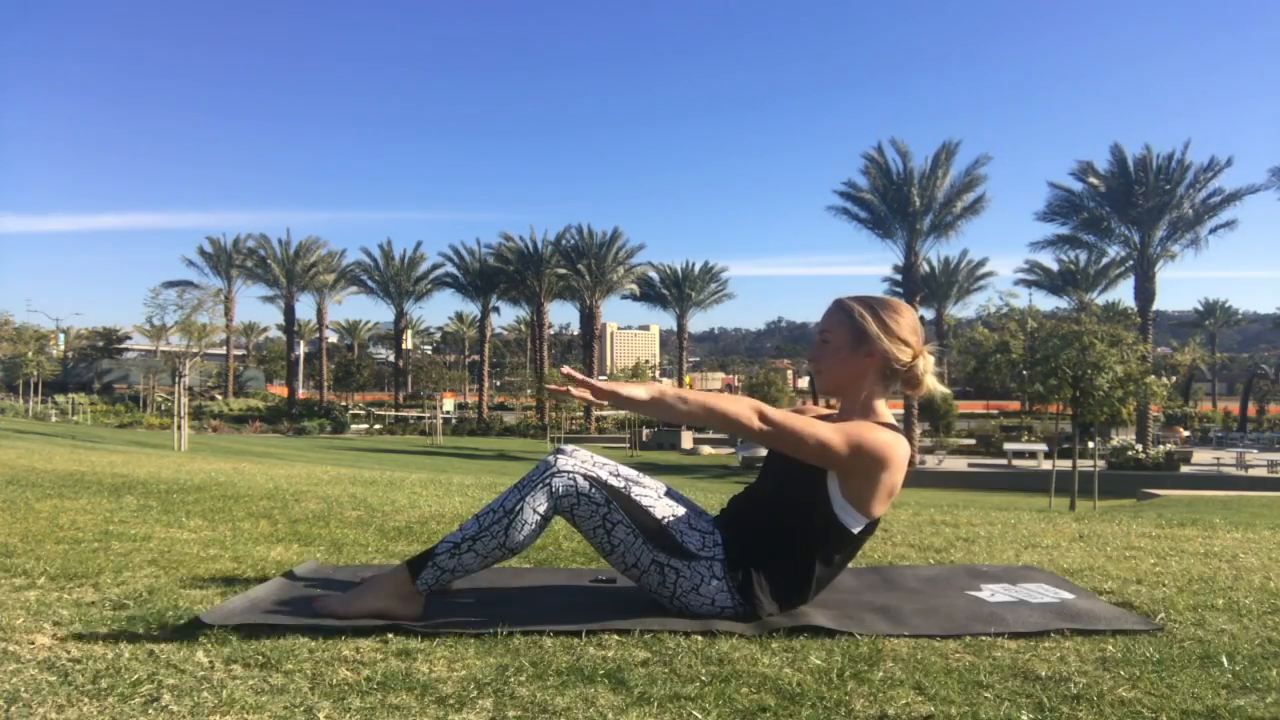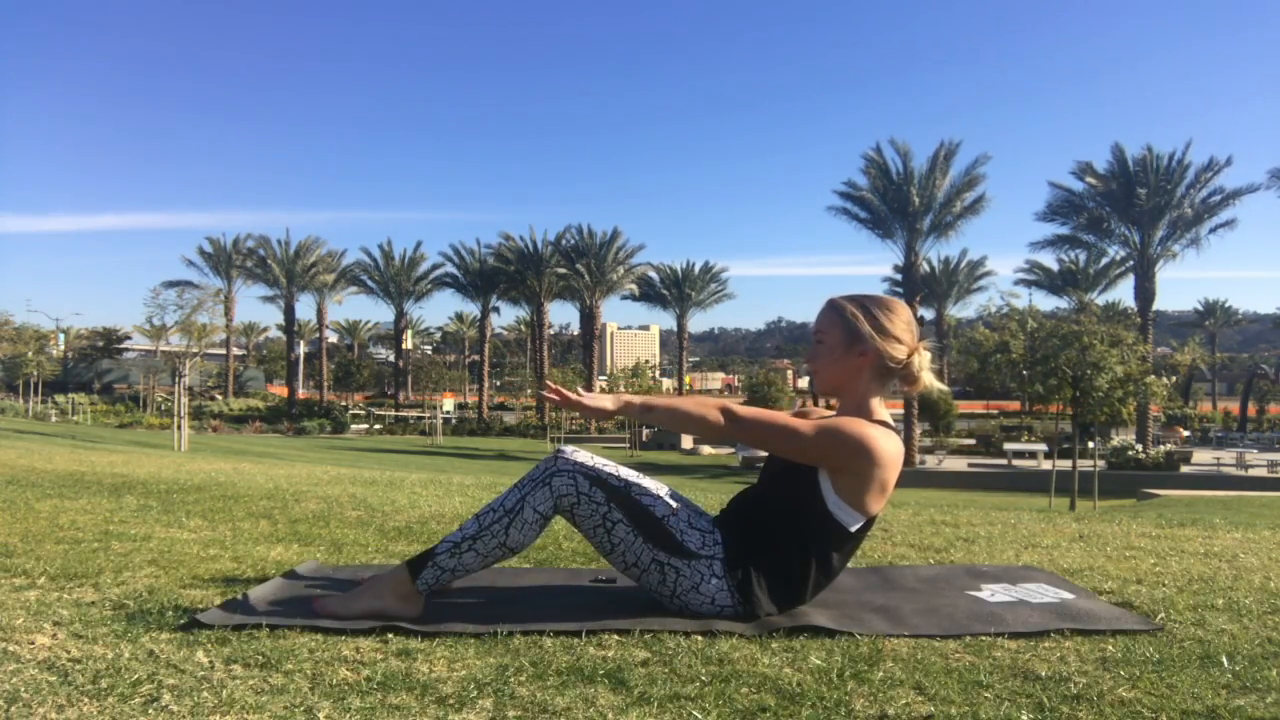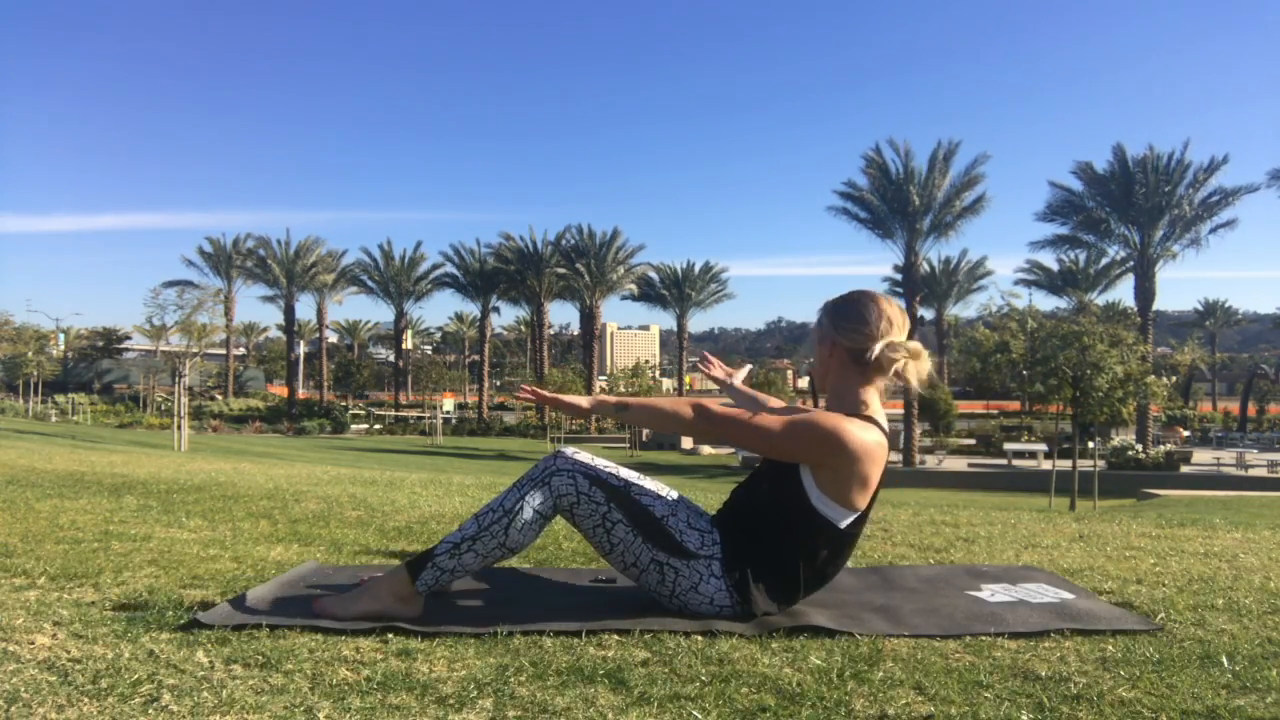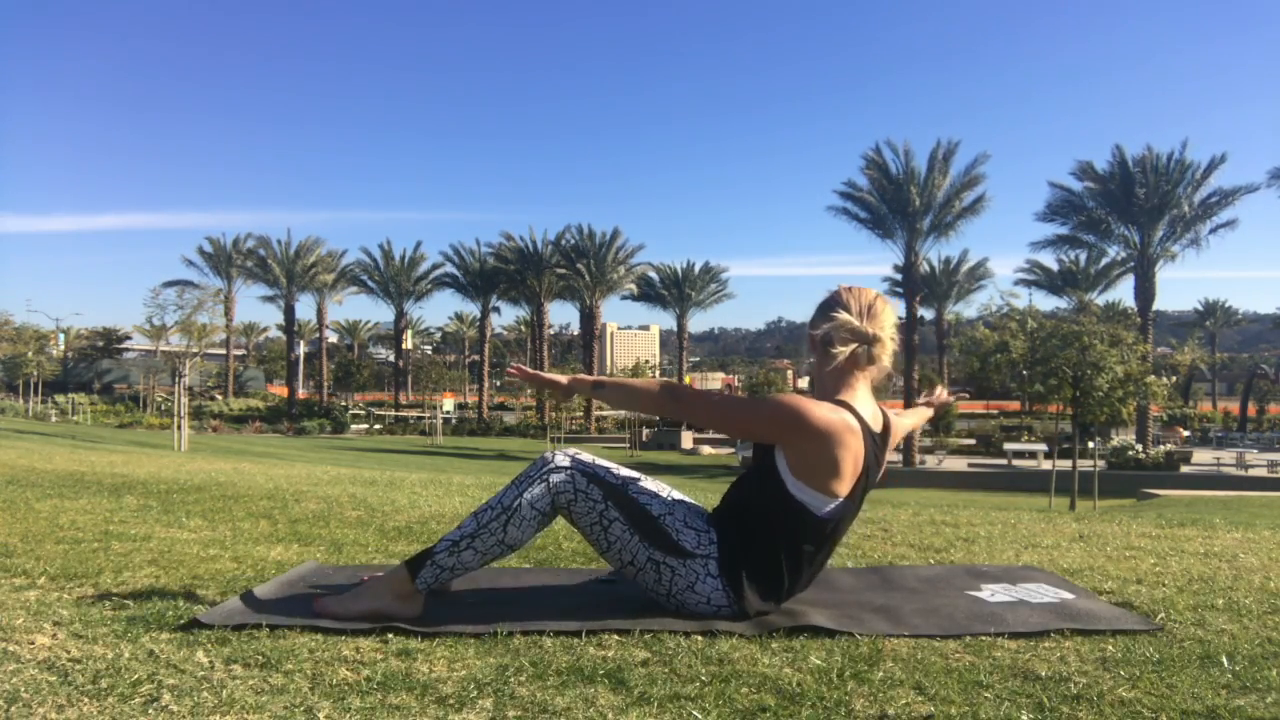
dt=0.3s
person 1, frame 1
left shoulder: (878, 447)
right shoulder: (826, 422)
left elbow: (755, 421)
right elbow: (728, 414)
left wrist: (648, 393)
right wrist: (621, 396)
left hip: (731, 584)
right hip: (723, 554)
left knee: (561, 479)
right knee: (571, 464)
left ankle: (408, 585)
right ankle: (418, 575)
person 1, frame 2
left shoulder: (867, 443)
right shoulder: (833, 425)
left elbow: (731, 423)
right elbow: (736, 420)
left wrist: (623, 405)
right wrist: (624, 401)
left hip: (727, 584)
right hip: (724, 556)
left knee: (563, 476)
right knee: (568, 467)
left ankle: (409, 585)
right ankle: (419, 575)
person 1, frame 3
left shoulder: (843, 436)
right shoulder: (855, 423)
left elbow: (709, 422)
right elbow: (781, 416)
left wrist: (597, 405)
right wrist: (739, 388)
left hip: (725, 583)
right hip: (731, 561)
left knee: (560, 475)
right knee: (567, 471)
left ankle: (408, 587)
right ankle: (416, 577)
person 1, frame 4
left shoulder: (813, 418)
right shoulder: (873, 420)
left elbow: (687, 405)
left wrist: (581, 383)
right wrist: (926, 408)
left hip: (717, 580)
right hip: (731, 563)
left knee: (559, 475)
right knee: (571, 471)
left ankle: (408, 585)
right ankle: (417, 576)
